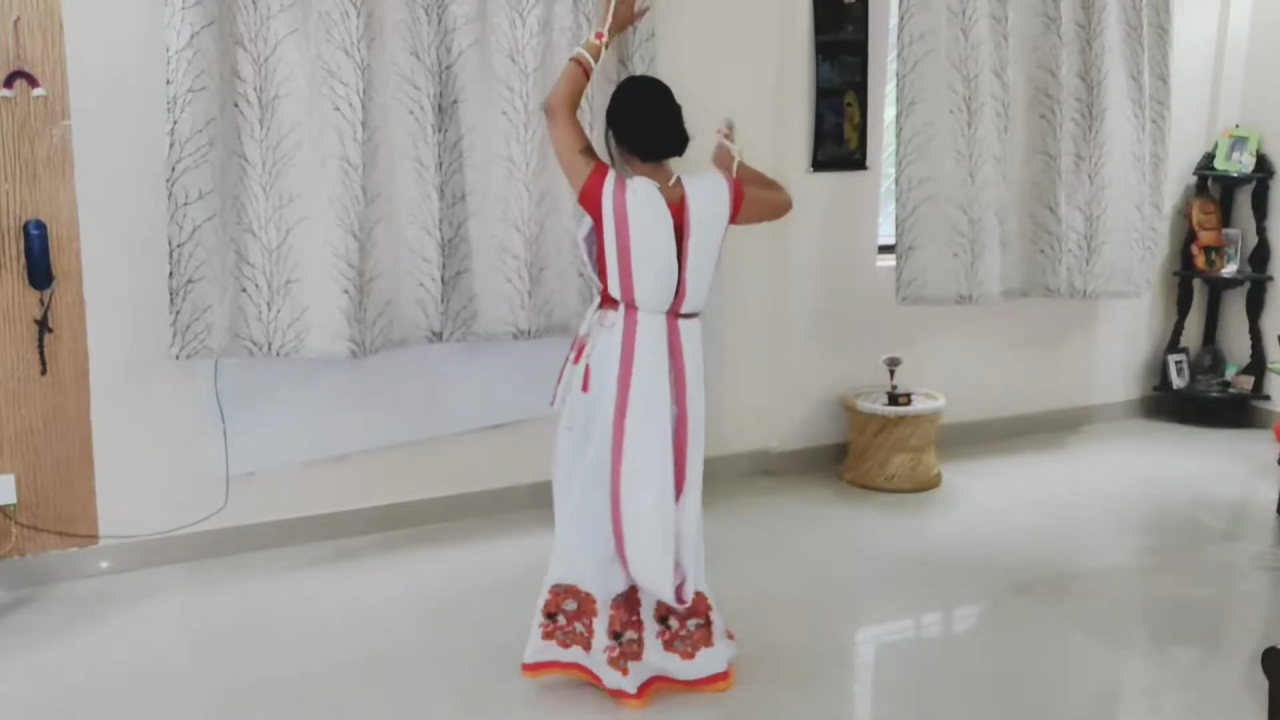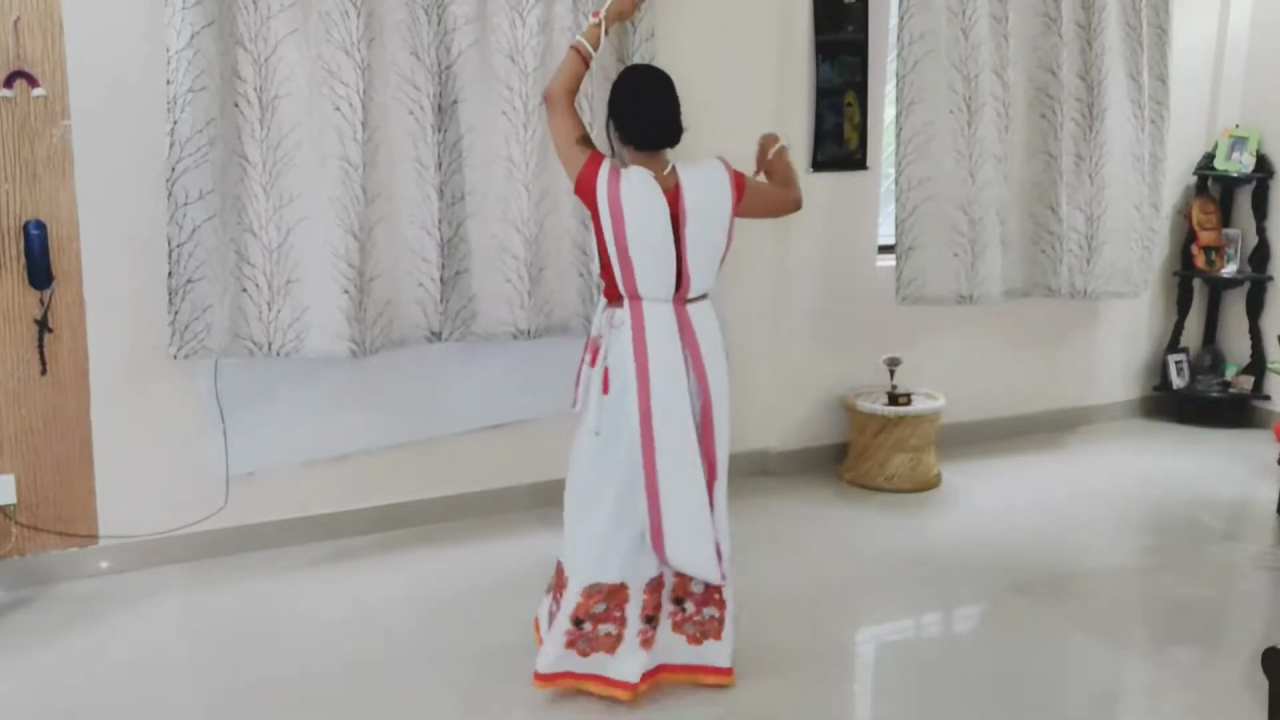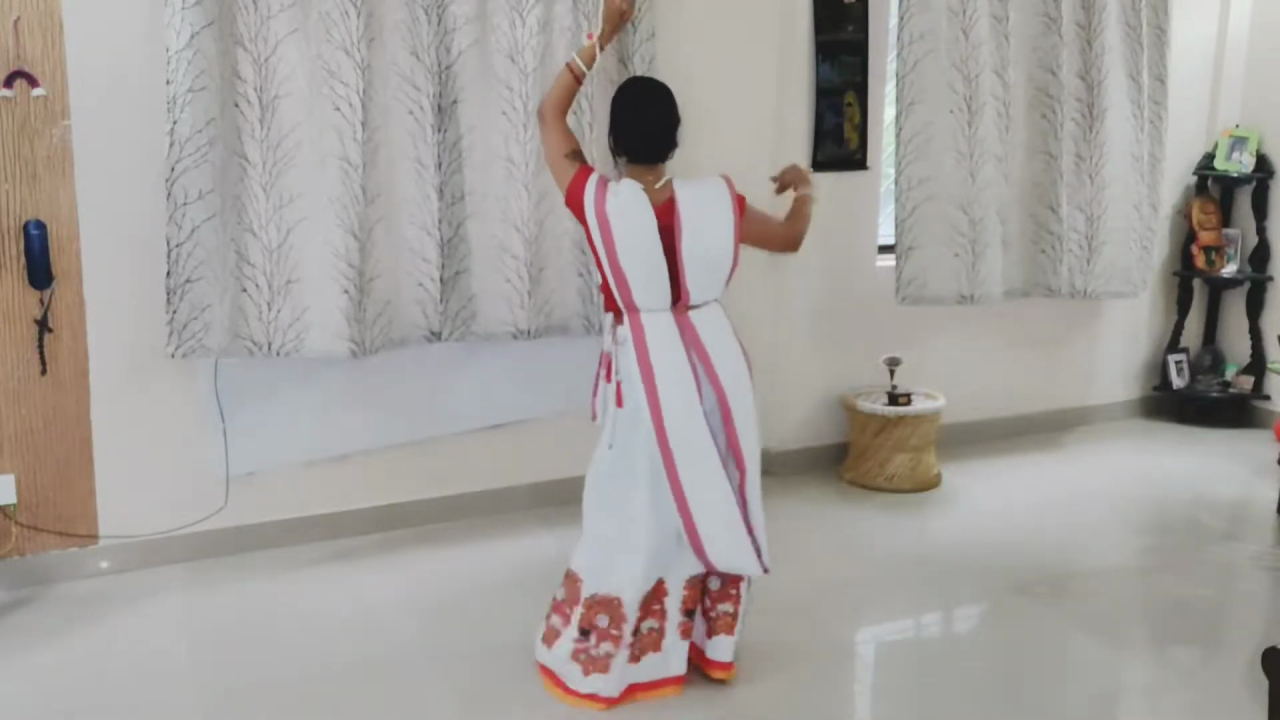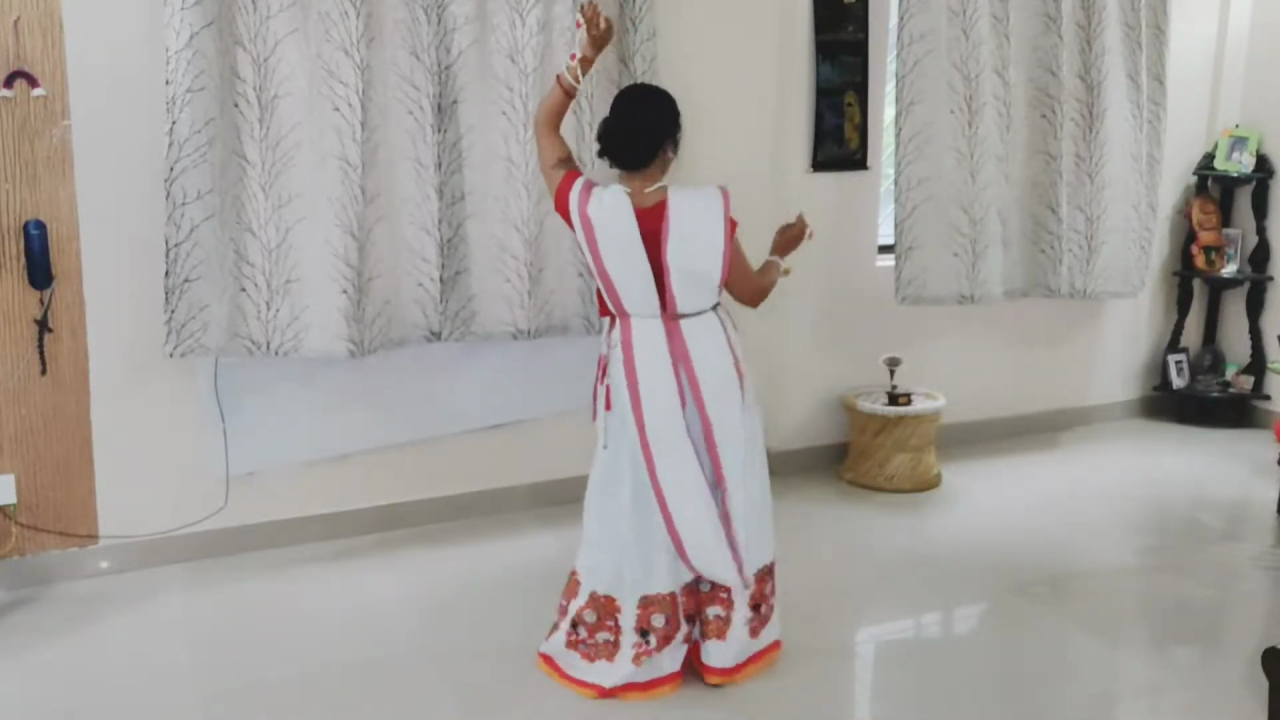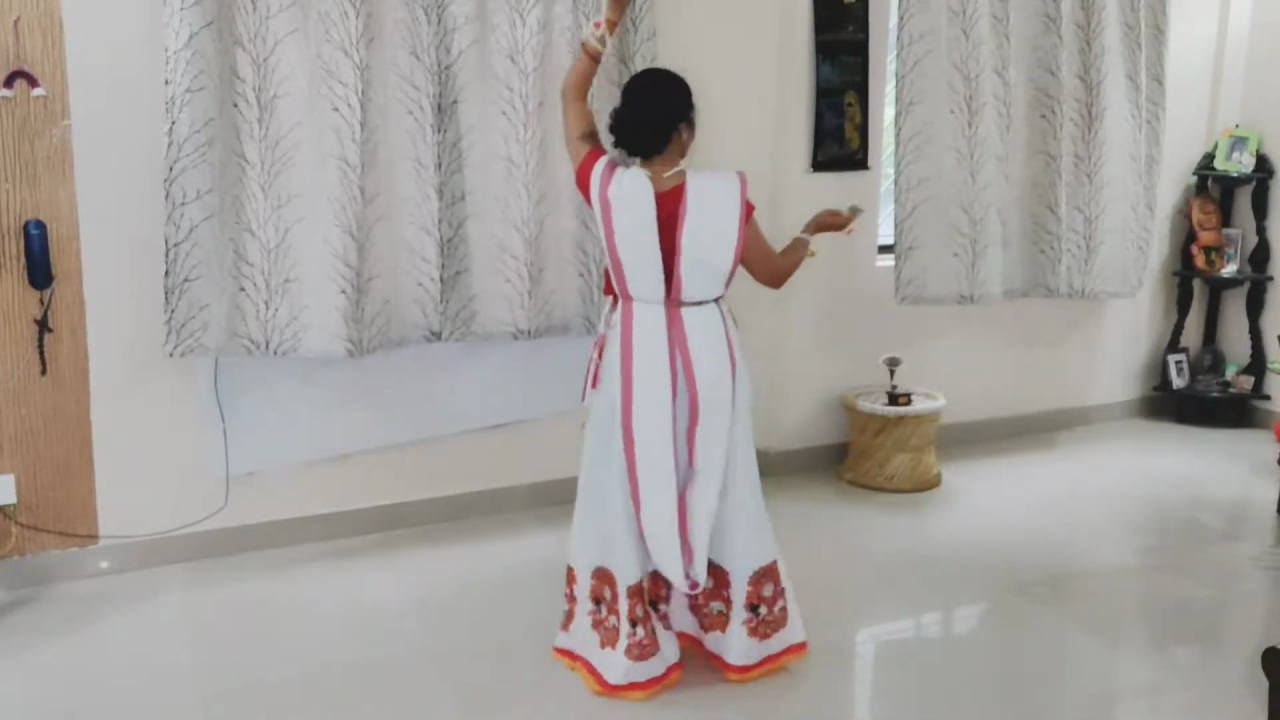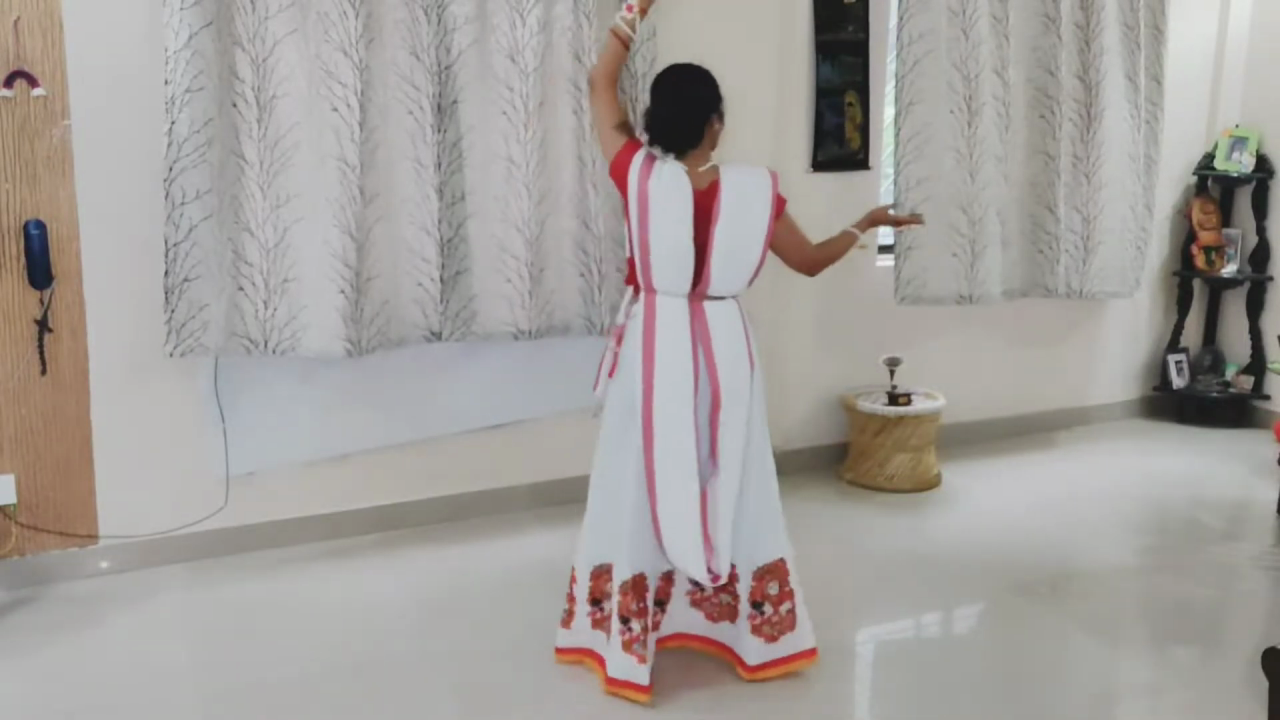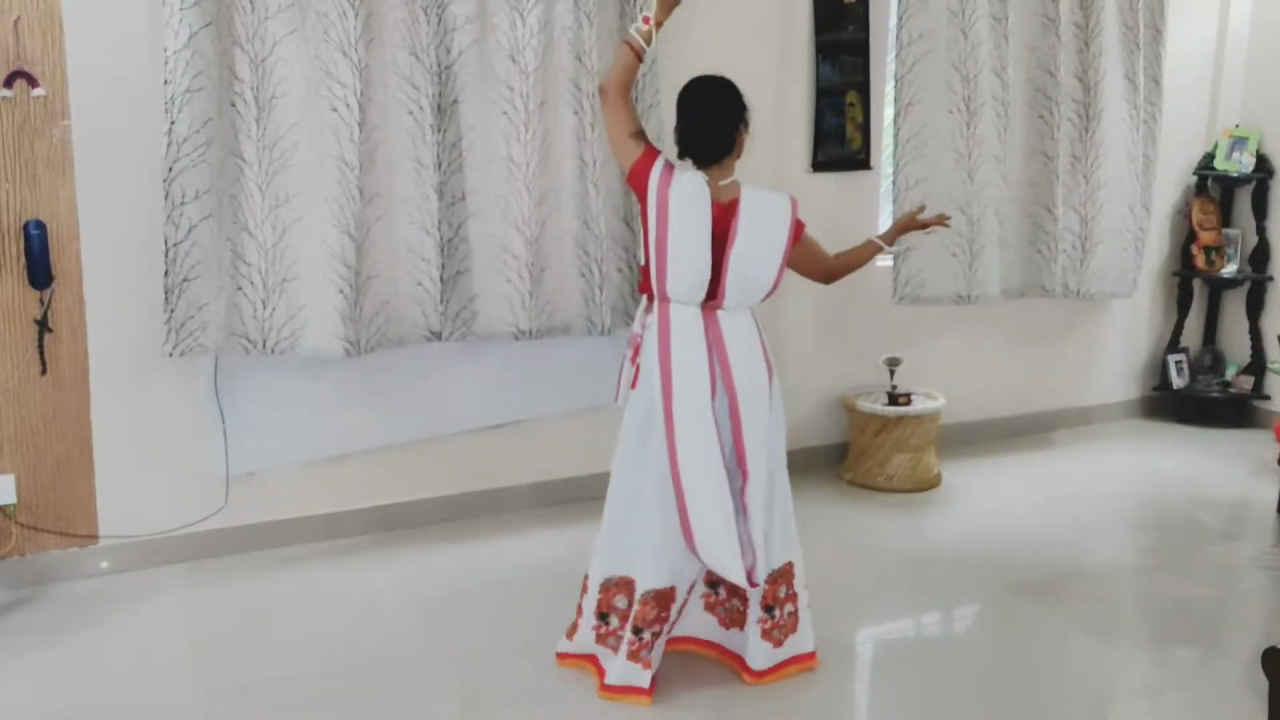
dt=0.2s
person 1, frame 1
left shoulder: (610, 195)
right shoulder: (711, 195)
left elbow: (557, 108)
right elbow: (781, 201)
right wrist: (734, 164)
left hip: (615, 360)
right hip: (678, 362)
left knee: (601, 501)
right knee: (664, 504)
left ankle: (612, 654)
right ankle: (683, 649)
person 1, frame 2
left shoulder: (607, 187)
right shoulder: (712, 184)
left elbow: (557, 100)
right elbow: (790, 197)
right wrist: (776, 160)
left hip: (632, 355)
right hip: (695, 352)
left knee: (613, 500)
right knee: (688, 495)
left ankle: (600, 649)
right ankle: (693, 643)
person 1, frame 3
left shoulder: (597, 202)
right shoulder: (713, 199)
left elbow: (550, 117)
right elbow: (787, 237)
right wrist: (803, 191)
left hip: (646, 366)
right hip: (713, 361)
left knee: (631, 509)
right knee: (715, 498)
left ankle: (612, 656)
right ankle: (717, 643)
person 1, frame 4
left shoulder: (588, 207)
right shoulder: (706, 209)
left elbow: (545, 126)
right elbow: (751, 293)
right wrist: (780, 250)
left hip: (640, 369)
right hip: (709, 367)
left knee: (633, 504)
right knee: (721, 498)
left ankle: (622, 653)
right ankle: (726, 642)
person 1, frame 5
left shoulder: (607, 186)
right shoulder: (723, 196)
left elbow: (571, 100)
right elbow: (772, 274)
right wrist: (813, 230)
left hip: (635, 355)
right hip: (705, 357)
left knee: (628, 493)
right knee: (717, 491)
left ankle: (628, 651)
right ankle: (745, 637)
person 1, frame 6
left shoulder: (640, 177)
right shoulder: (754, 192)
left elbow: (600, 85)
right elbow: (809, 261)
right wrist: (866, 225)
left hip: (651, 351)
right hip: (721, 349)
left knee: (636, 490)
right knee: (731, 490)
left ankle: (622, 646)
right ankle: (761, 638)
person 1, frame 7
left shoulder: (659, 186)
right shoulder: (772, 213)
left elbow: (613, 94)
right elbow: (828, 269)
right wrist: (892, 234)
left hip: (667, 361)
right hip: (736, 360)
left knee: (655, 501)
right knee: (749, 495)
left ankle: (624, 653)
right ankle: (765, 645)
